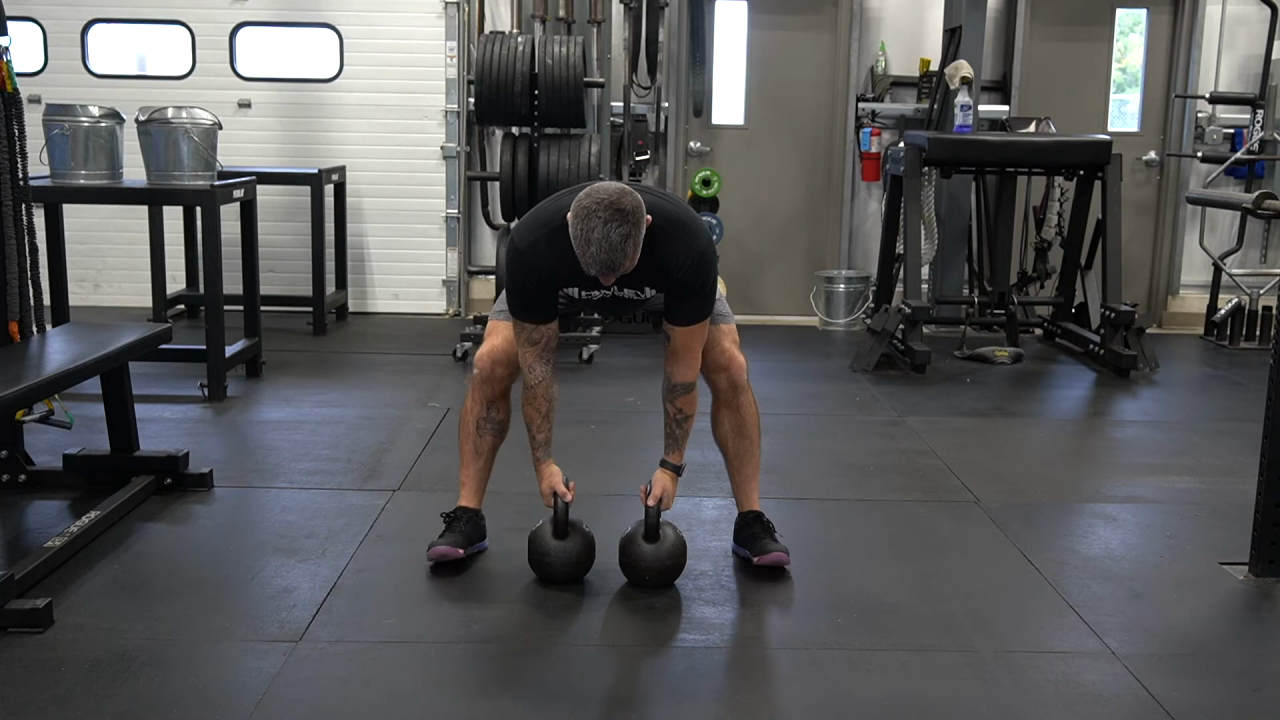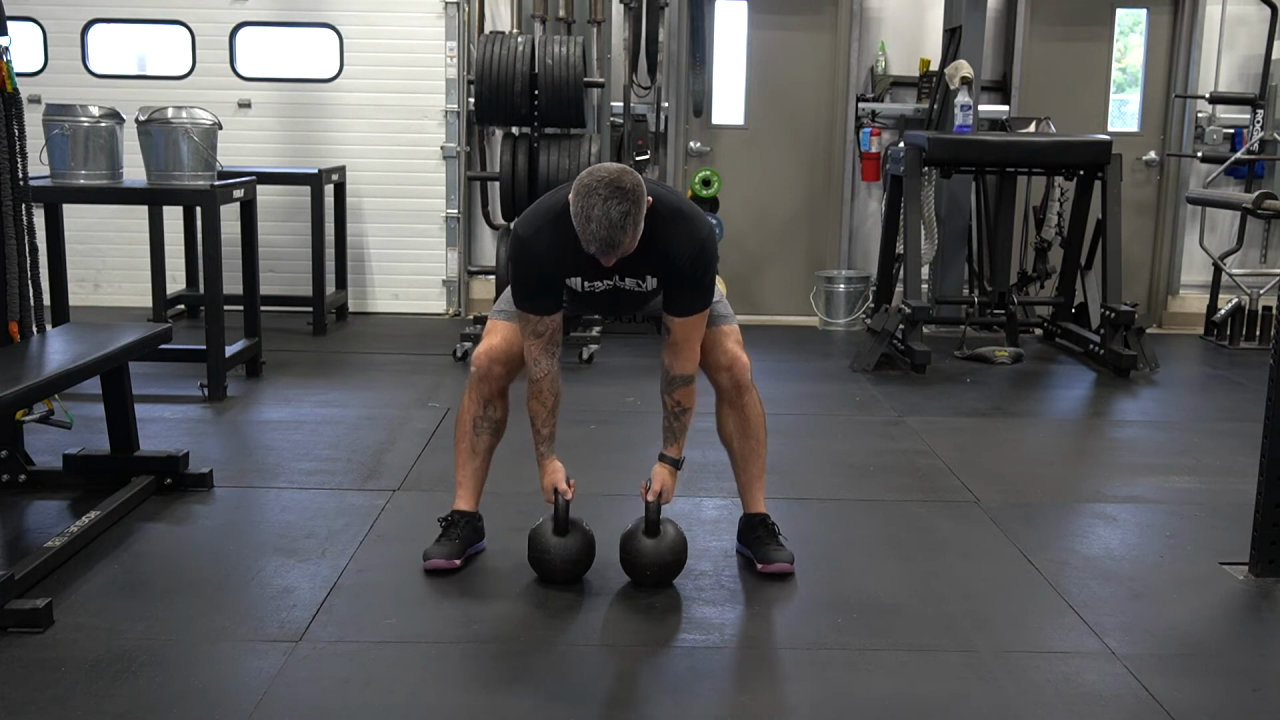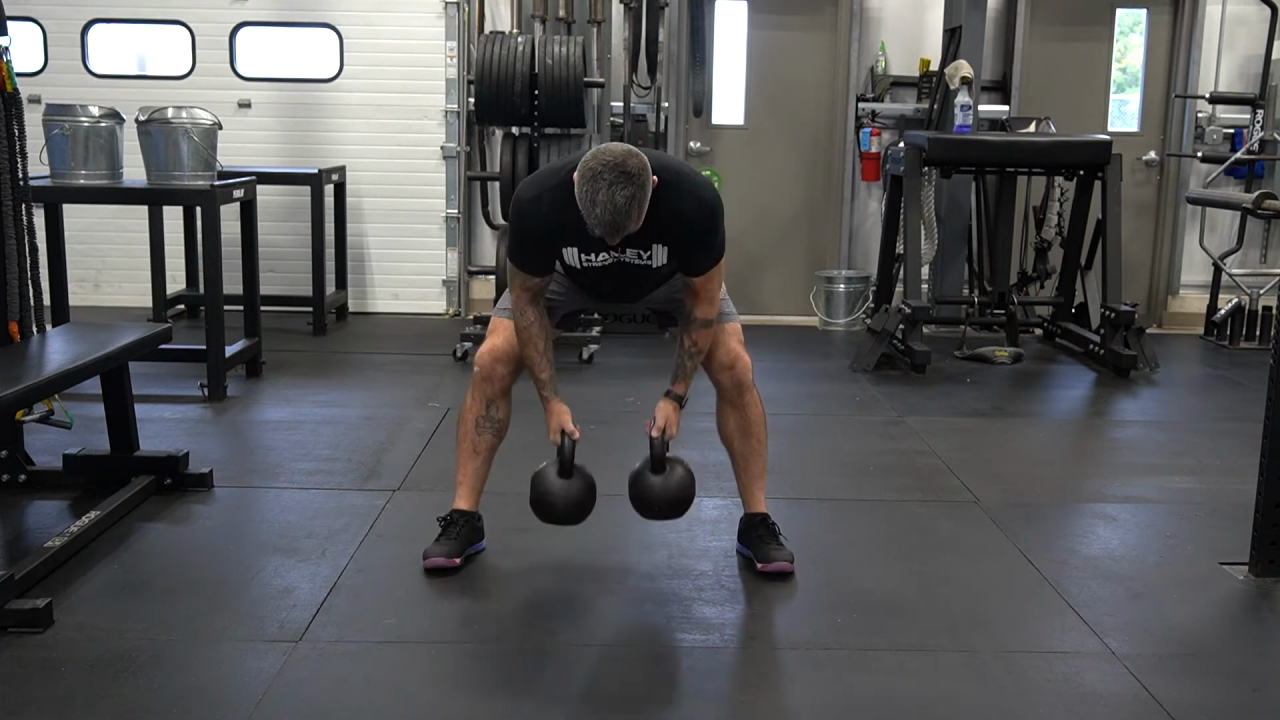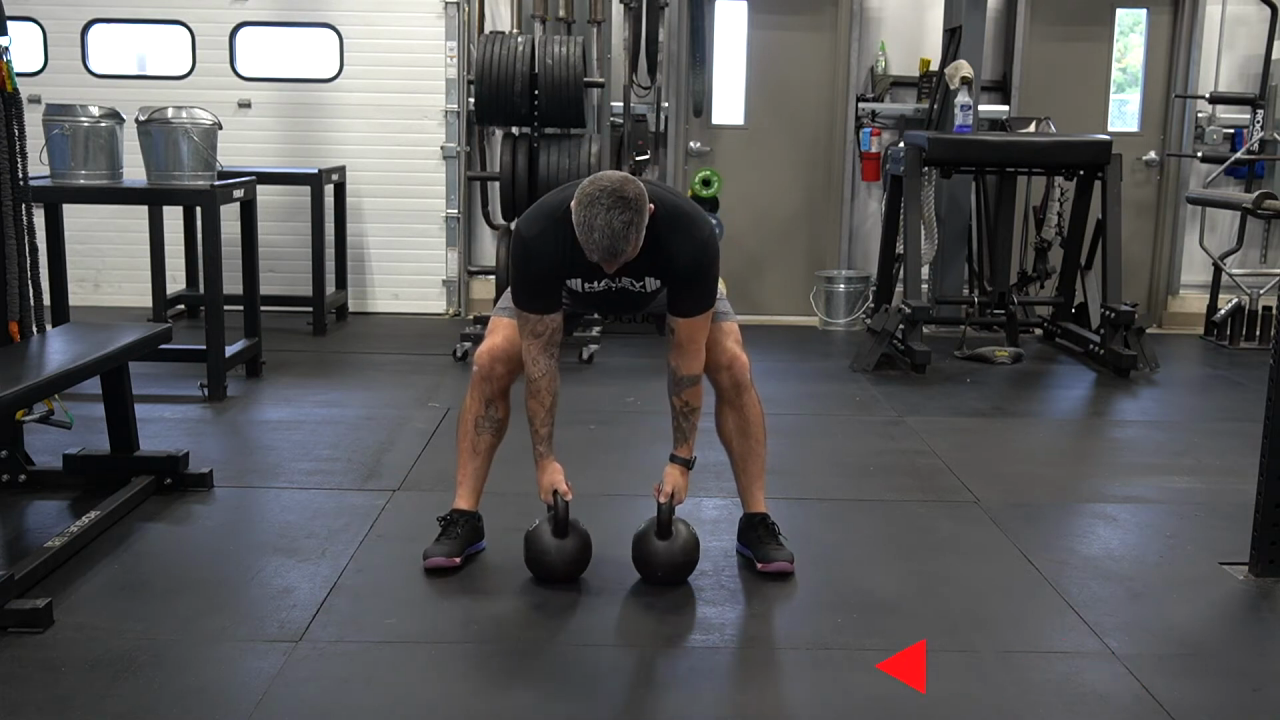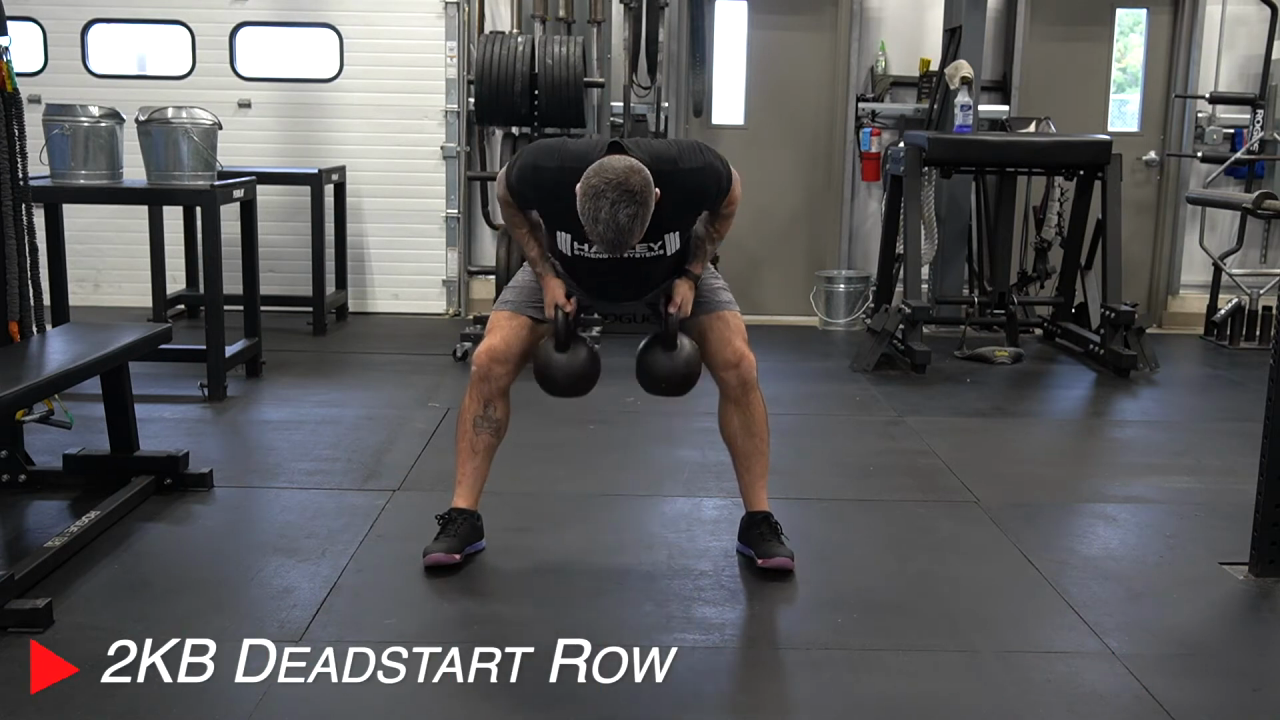
dt=1s
person 1, frame 1
left shoulder: (688, 245)
right shoulder: (532, 245)
left elbow: (683, 361)
right elbow: (535, 360)
left wrist: (671, 464)
right wrist: (543, 461)
left hip: (663, 280)
left knee: (729, 368)
right knee: (491, 365)
left ankle: (752, 521)
right ankle: (467, 516)
person 1, frame 2
left shoulder: (687, 233)
right shoulder: (536, 235)
left elbow: (681, 354)
right elbow: (540, 353)
left wrist: (669, 459)
right wrist: (547, 457)
left hip: (664, 282)
right hip: (564, 284)
left knee: (733, 369)
right knee: (488, 364)
left ankle: (757, 523)
right ankle: (464, 519)
person 1, frame 3
left shoulder: (693, 200)
right shoulder: (536, 200)
left elbow: (703, 301)
right elbow: (527, 300)
left wrist: (676, 395)
right wrist: (551, 401)
left hip: (669, 274)
right hip: (565, 273)
left knee: (734, 368)
right knee: (493, 362)
left ankle: (757, 523)
right ankle: (463, 519)
person 1, frame 4
left shoulder: (691, 235)
right shoulder: (537, 234)
left elbow: (687, 352)
right elbow: (539, 352)
left wrist: (681, 459)
right wrist: (544, 458)
left hip: (665, 281)
right hip: (565, 281)
left knee: (733, 368)
right knee: (490, 363)
left ankle: (757, 523)
right ankle: (463, 519)
person 1, frame 5
left shoulder: (695, 172)
right shoulder: (543, 171)
left elbow: (729, 196)
right elbow: (508, 190)
left wrist: (690, 271)
right wrist: (545, 272)
left hip: (669, 270)
right hip: (566, 267)
left knee: (738, 366)
right knee: (490, 362)
left ankle: (758, 521)
right ankle: (462, 517)
